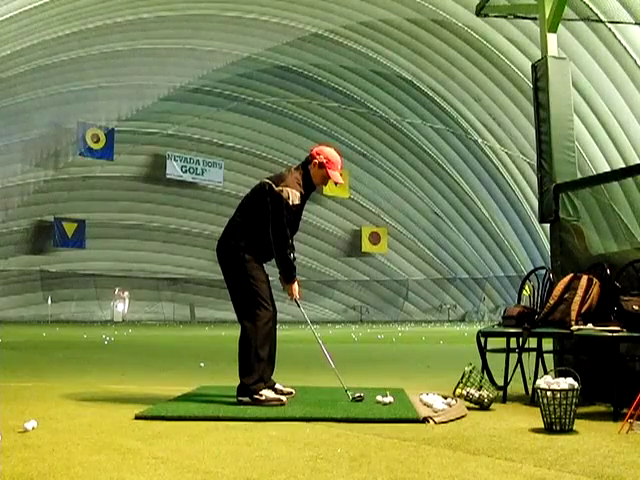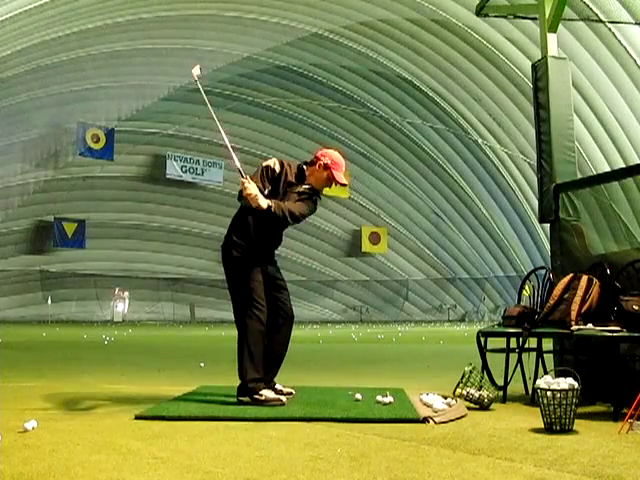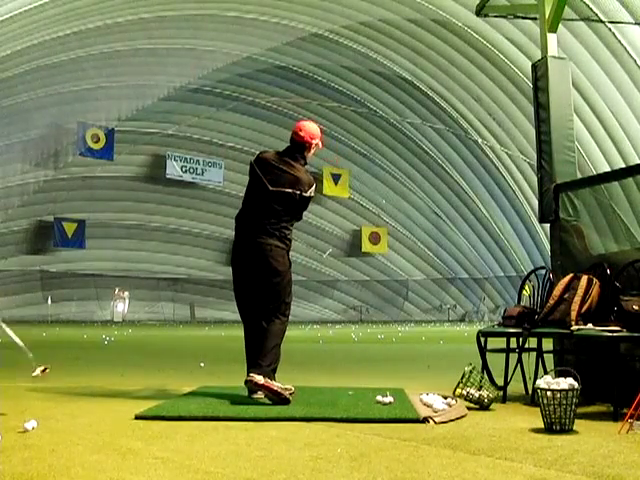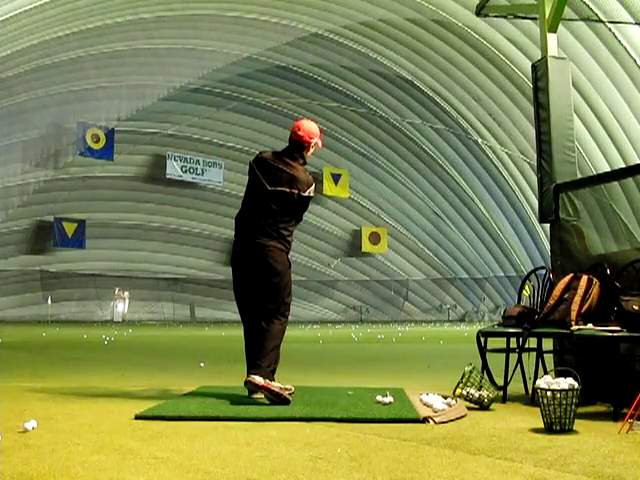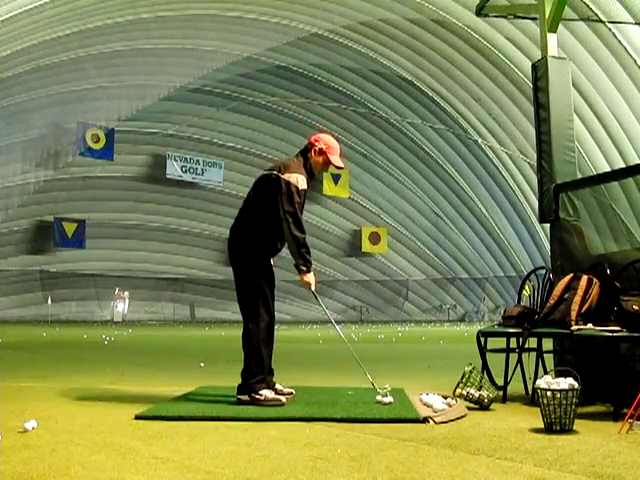
dt=1s
person 1, frame 1
left shoulder: (296, 185)
right shoulder: (289, 188)
left elbow: (284, 236)
right elbow: (280, 238)
left wrist: (288, 274)
right wrist: (289, 278)
left hip: (246, 252)
right hip: (238, 251)
left knee: (267, 314)
right knee: (258, 315)
left ankle: (263, 380)
right ankle: (250, 387)
person 1, frame 2
left shoulder: (311, 197)
right shoulder: (277, 168)
left elbow: (290, 212)
right elbow: (247, 193)
left wrist: (266, 203)
right wrist: (252, 194)
left hip: (264, 255)
right hip: (240, 248)
left knee: (283, 316)
right knee: (255, 316)
left ankle: (265, 380)
right ankle: (250, 387)
person 1, frame 3
left shoulder: (262, 159)
right shoulder: (306, 182)
left hip: (243, 244)
right hip: (272, 249)
left knee: (252, 315)
right knee: (277, 313)
left ankle: (257, 376)
right ankle: (262, 373)
person 1, frame 4
left shoulder: (261, 160)
right shoulder: (305, 181)
left hip: (243, 245)
right hip: (272, 250)
left knee: (253, 315)
right knee: (276, 314)
left ankle: (258, 376)
right ankle: (261, 374)
person 1, frame 5
left shoulder: (286, 169)
right shoulder: (295, 175)
right elbow: (292, 225)
right wrist: (305, 267)
left hip: (249, 245)
right hip: (251, 247)
left knee: (263, 315)
right knee: (259, 316)
left ankle: (263, 380)
right ankle: (253, 387)
